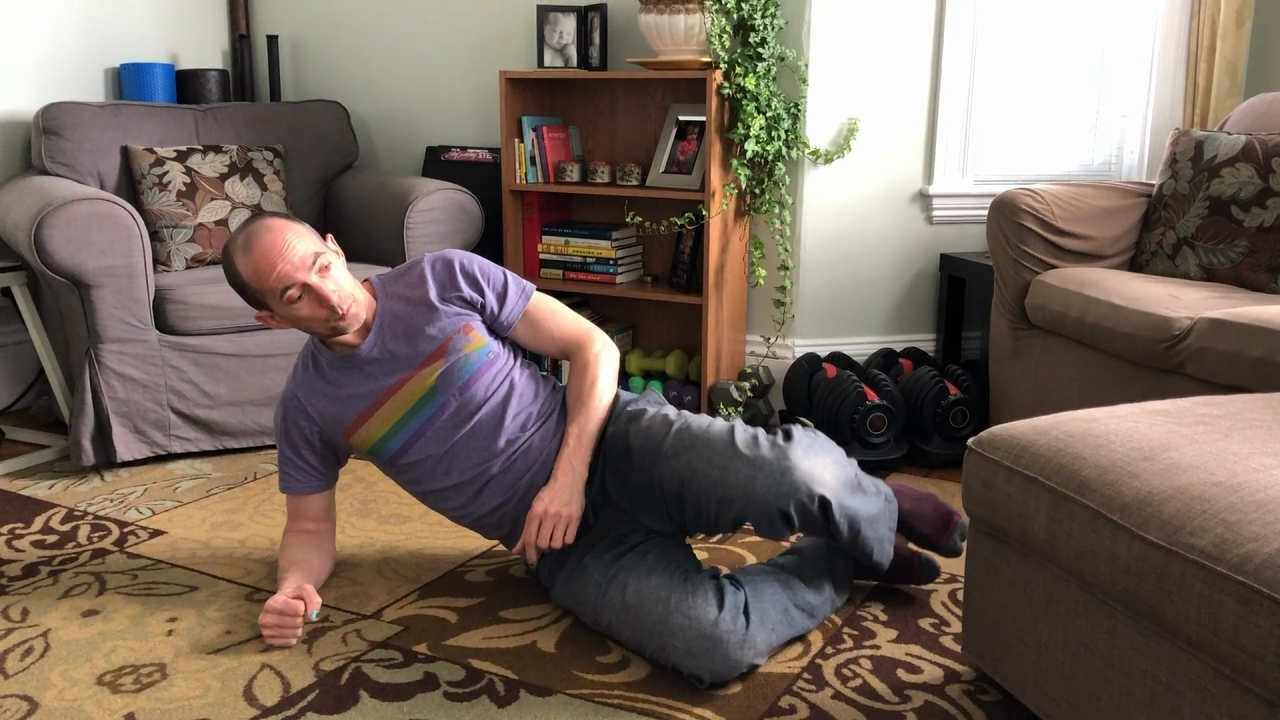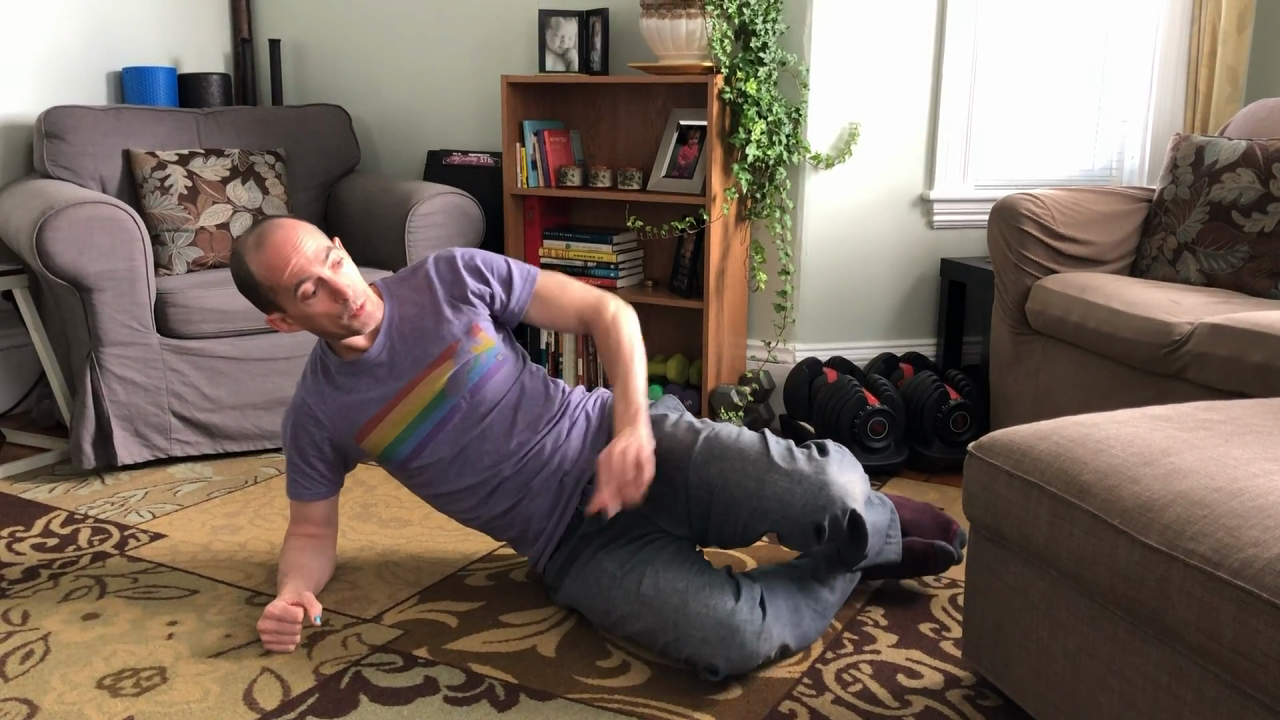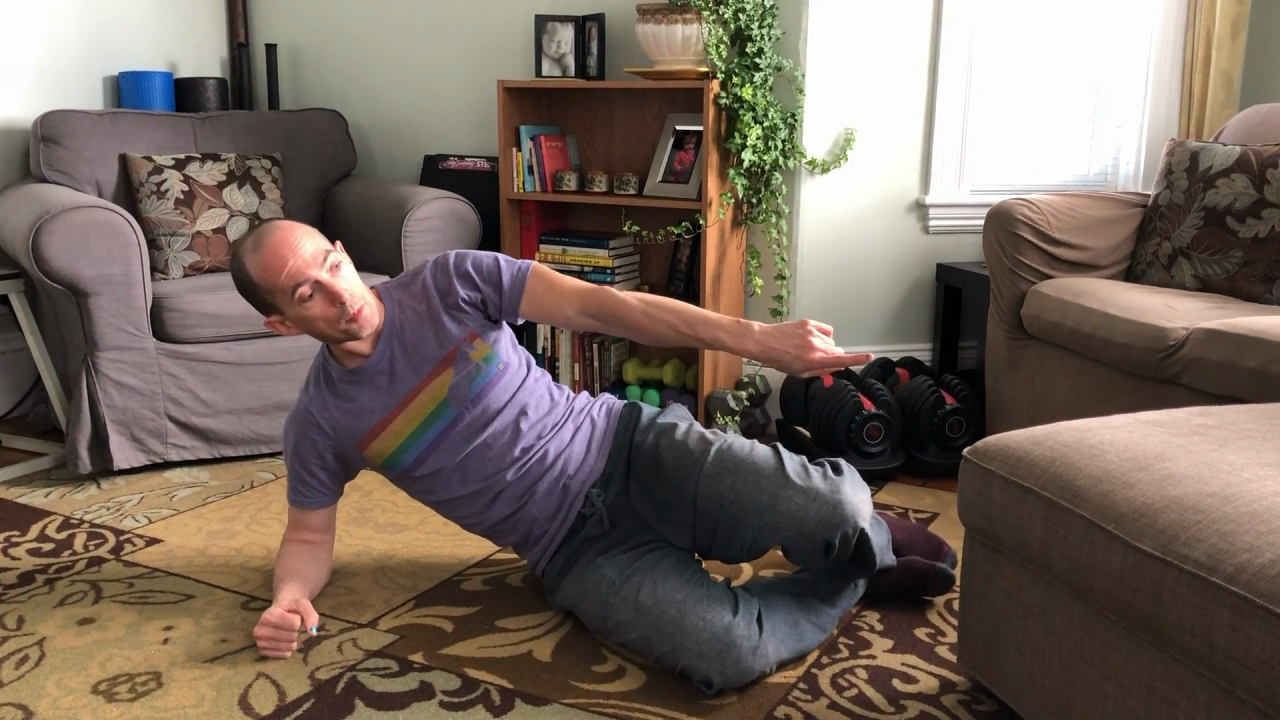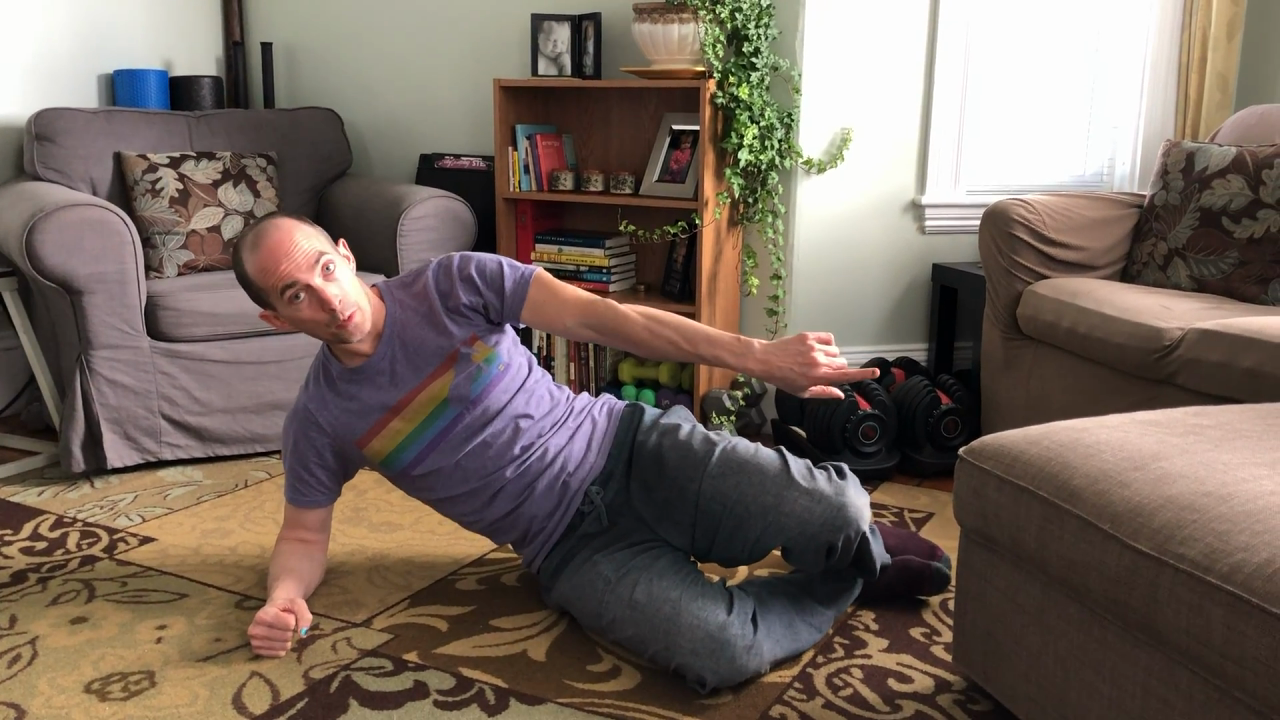
dt=0.5s
person 1, frame 1
left shoulder: (445, 277)
right shoulder: (307, 407)
left elbow: (592, 348)
right elbow: (310, 526)
left wrist: (568, 475)
right wrist: (292, 587)
left hip: (618, 444)
right hip: (568, 544)
left knee: (790, 475)
right knee: (715, 646)
left ankle: (872, 512)
right ankle: (844, 561)
person 1, frame 2
left shoulder: (449, 277)
right shoulder: (317, 414)
left elbow: (608, 312)
right elbow: (311, 532)
left wrist: (632, 424)
right wrist: (292, 593)
left hip: (618, 446)
right hip: (573, 540)
left knee: (825, 493)
right knee: (730, 639)
left ankle: (872, 522)
right ankle: (859, 560)
person 1, frame 3
left shoulder: (449, 282)
right shoulder: (319, 422)
left elbow: (601, 307)
right elbow: (309, 535)
left wrist: (756, 338)
right wrist: (289, 597)
left hip: (631, 449)
right hip: (575, 545)
left knee: (831, 508)
right knee: (727, 653)
left ankle: (866, 536)
right ankle: (852, 579)
person 1, frame 4
left shoulder: (452, 284)
right shoulder: (318, 420)
left elbow: (604, 319)
right elbow: (303, 535)
left wrist: (758, 356)
right wrist: (282, 597)
left hip: (631, 449)
right hip: (572, 546)
left knee: (831, 512)
right knee: (720, 653)
left ankle: (857, 540)
right ankle: (847, 579)
